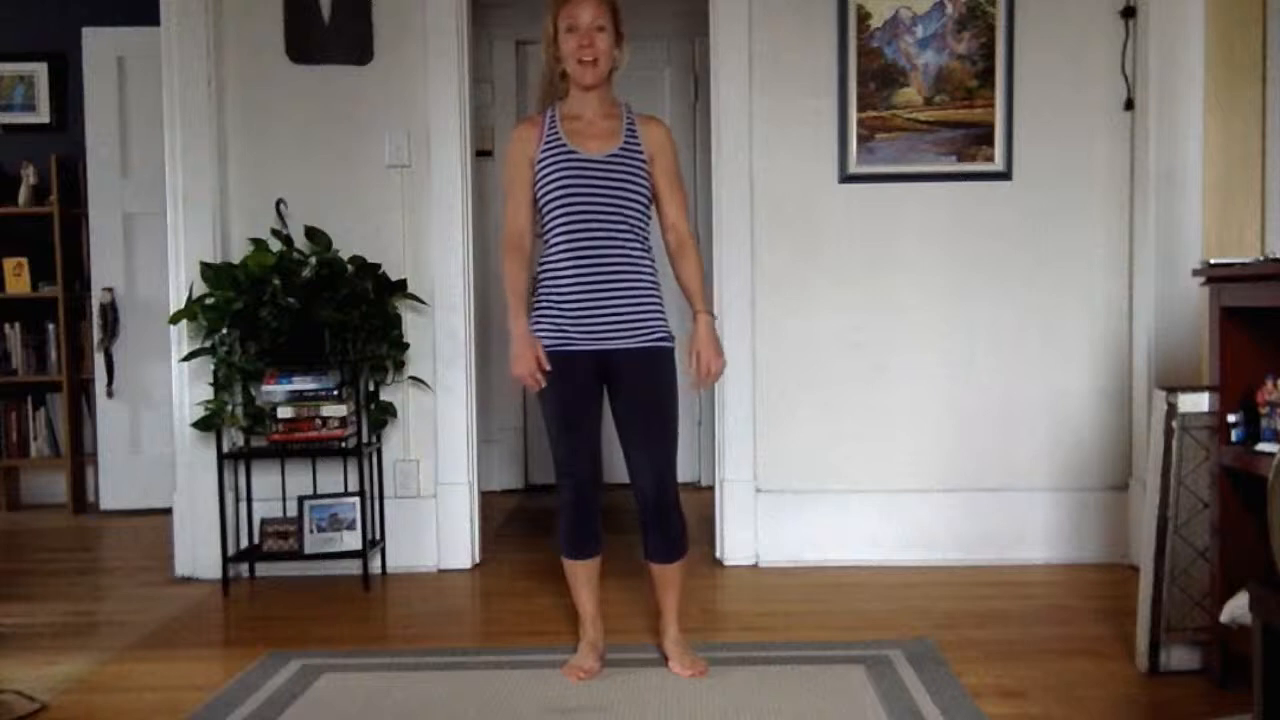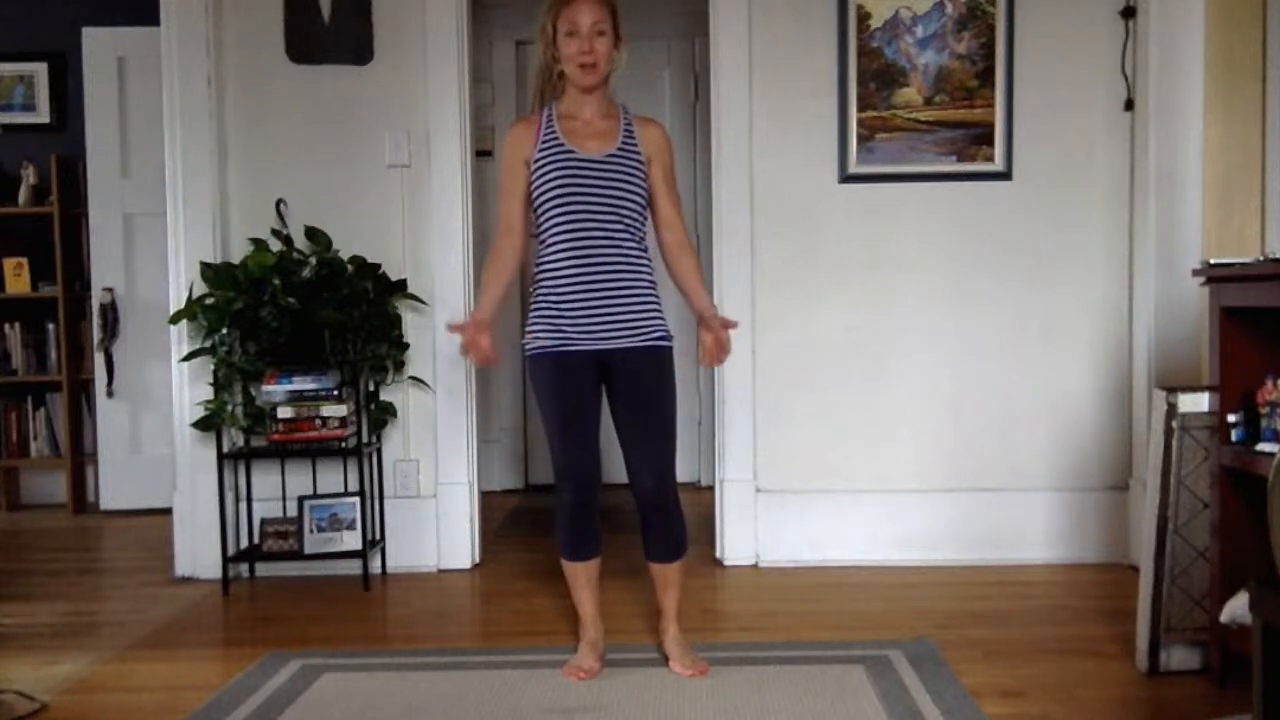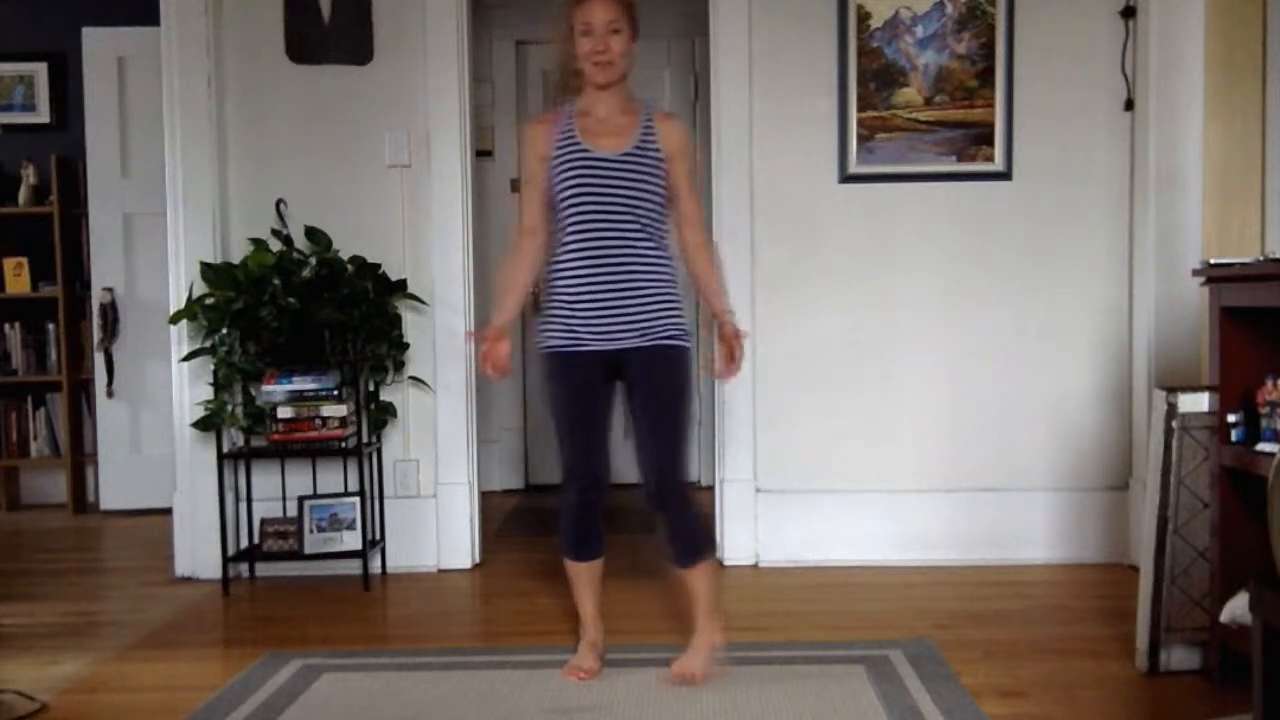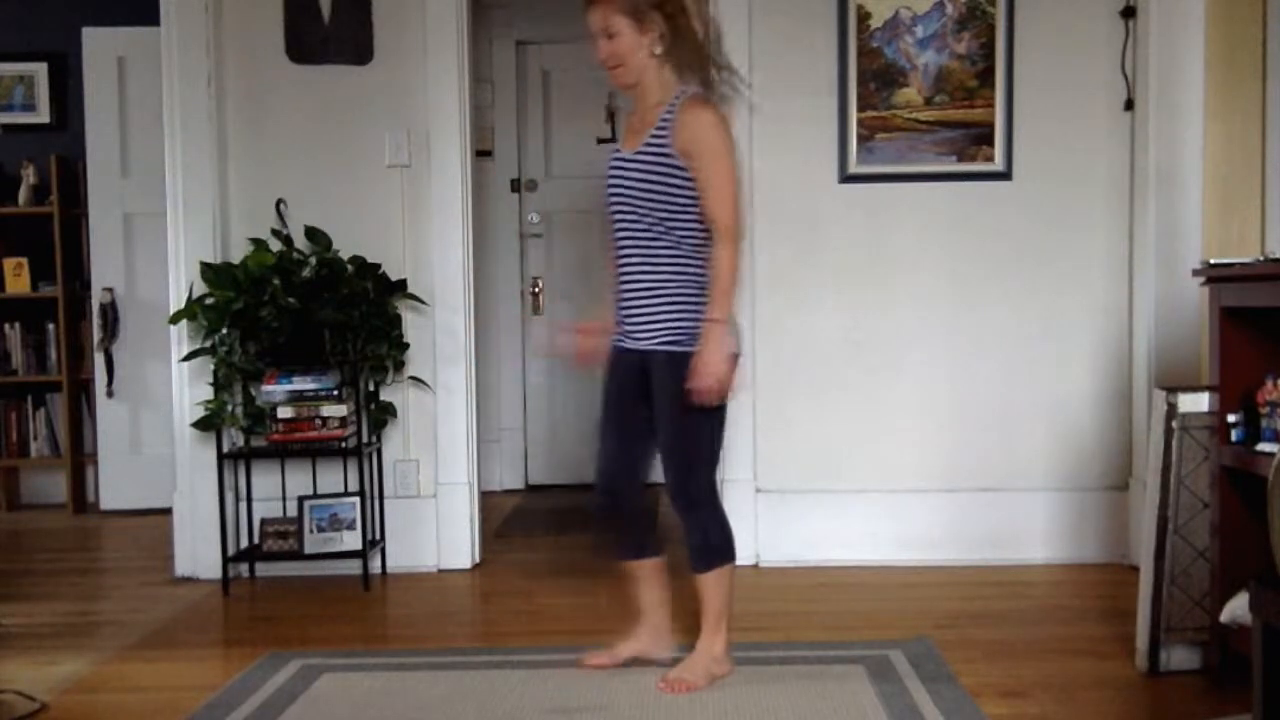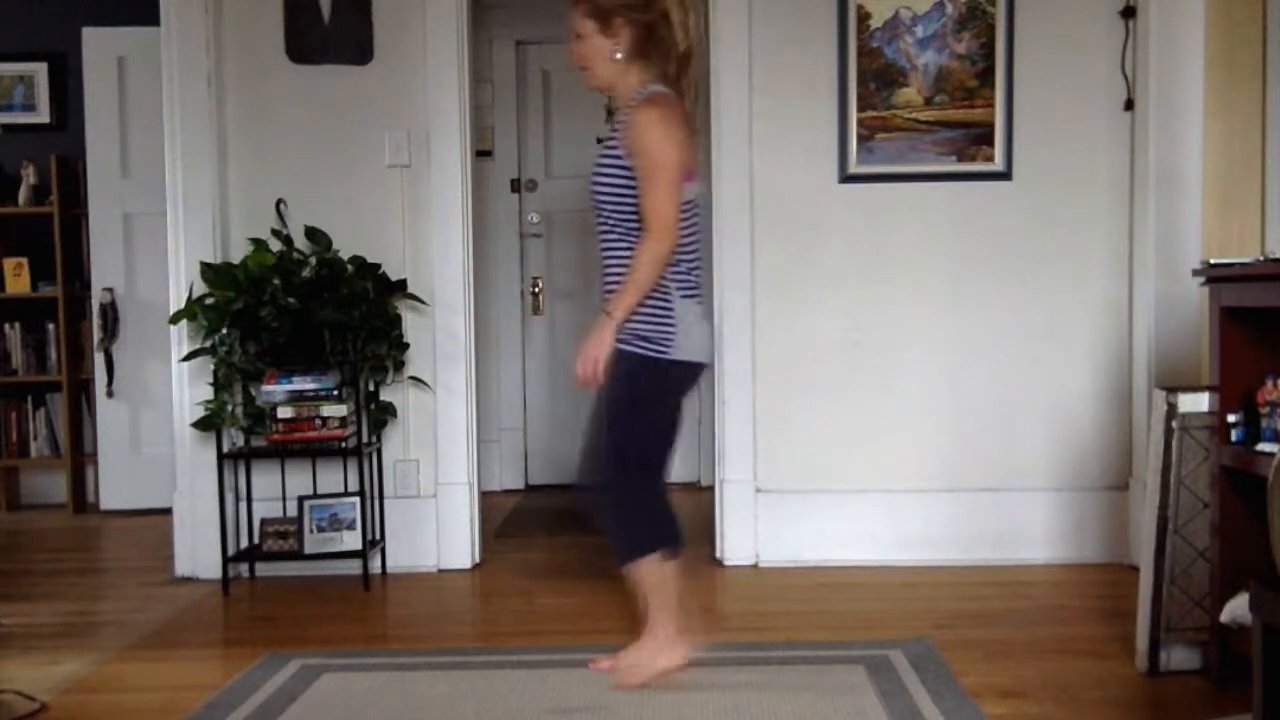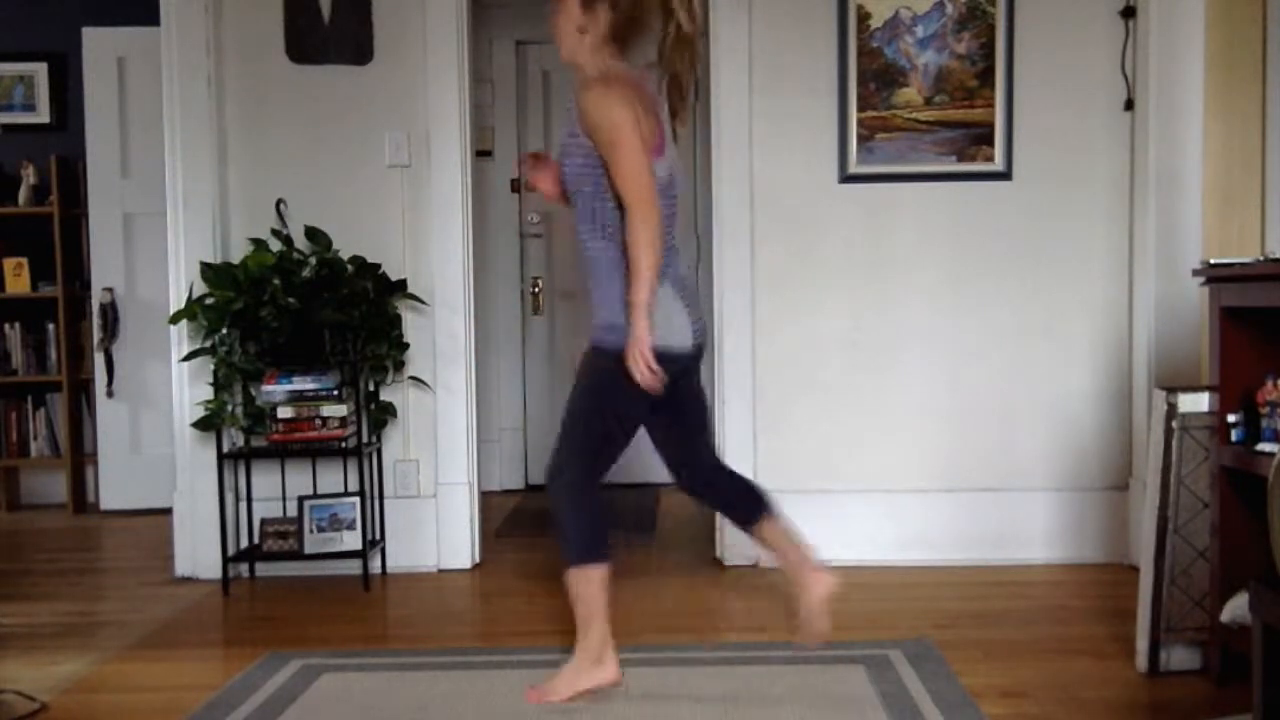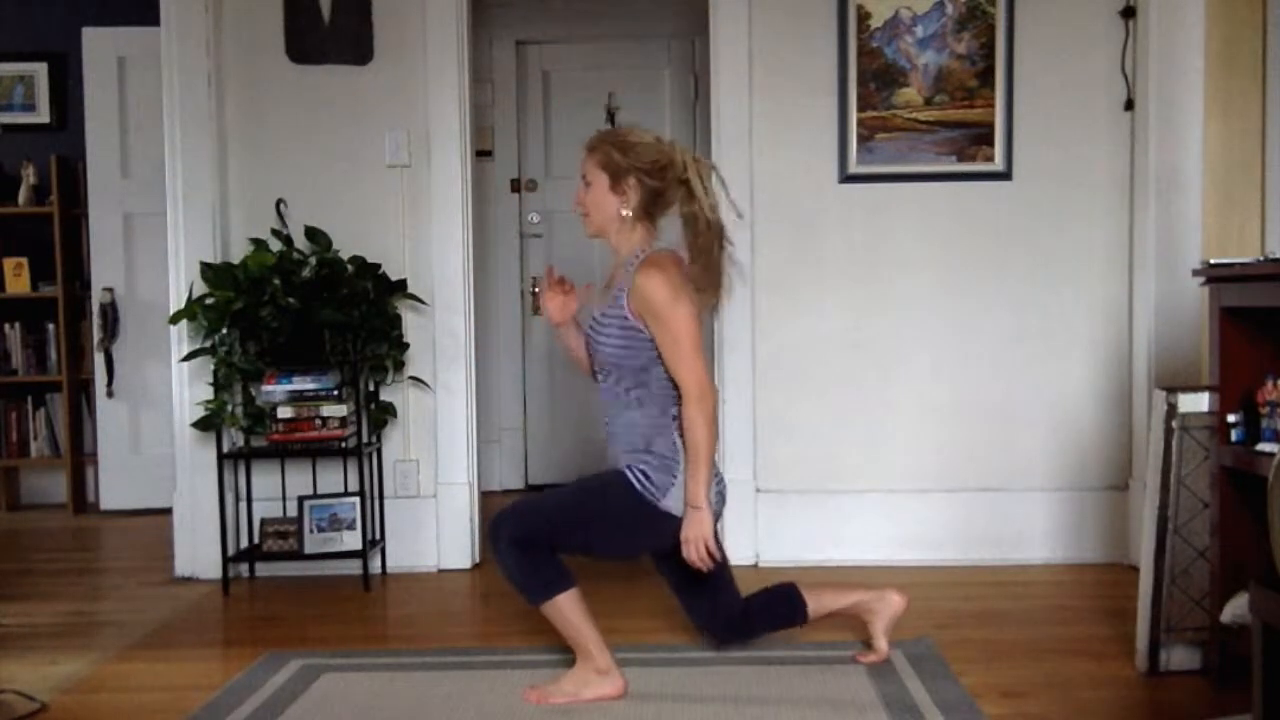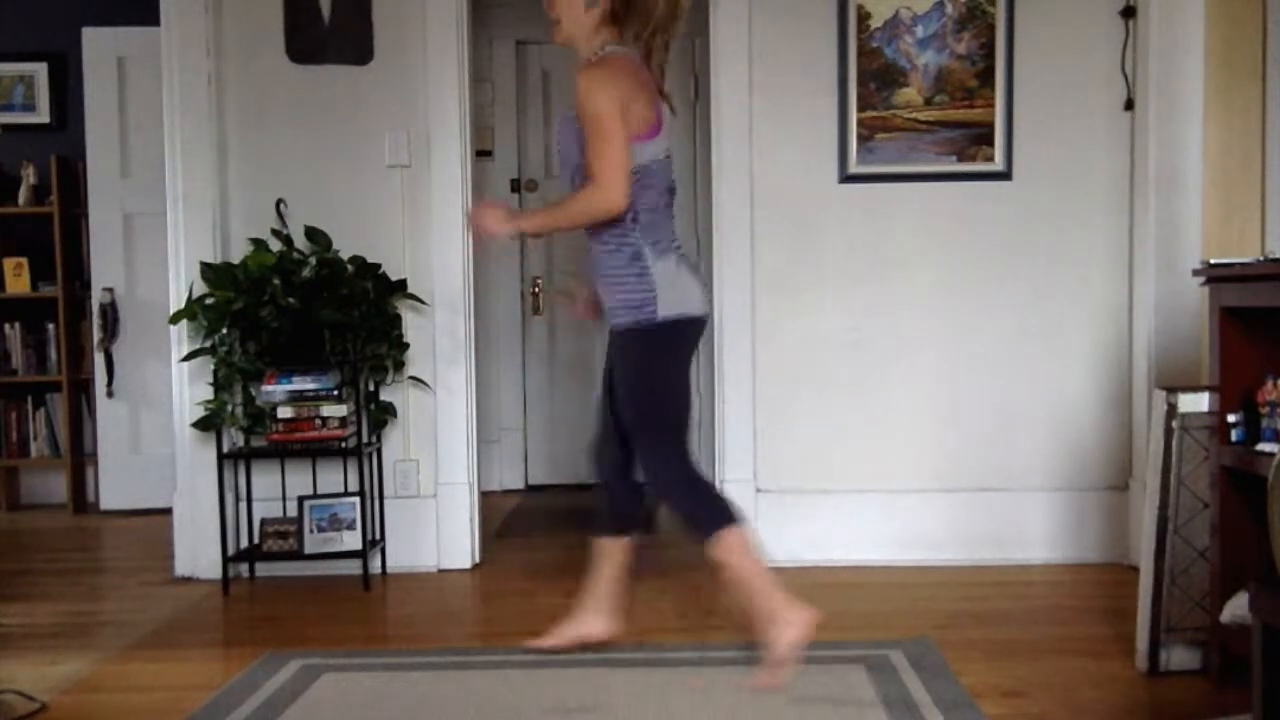
dt=0.5s
person 1, frame 1
left shoulder: (651, 134)
right shoulder: (530, 136)
left elbow: (679, 233)
right elbow: (517, 240)
left wrist: (703, 319)
right wrist: (519, 327)
left hip: (640, 335)
right hip: (563, 336)
left knee: (656, 483)
right knee: (577, 483)
left ankle: (671, 630)
right ankle: (590, 633)
person 1, frame 2
left shoulder: (648, 136)
right shoulder: (526, 138)
left elbow: (673, 236)
right elbow: (509, 238)
left wrist: (706, 314)
right wrist: (482, 318)
left hip: (639, 335)
right hip: (559, 338)
left knee: (655, 483)
right knee: (576, 483)
left ankle: (671, 629)
right ankle: (590, 633)
person 1, frame 3
left shoulder: (667, 132)
right shoulder: (545, 133)
left elbow: (692, 234)
right elbow: (532, 237)
left wrist: (722, 318)
right wrist: (501, 323)
left hip: (654, 332)
right hip: (574, 336)
left knee: (666, 482)
right knee: (582, 483)
left ankle: (707, 630)
right ankle: (590, 633)
person 1, frame 4
left shoulder: (695, 116)
right shoulder: (636, 122)
left elbow: (725, 234)
left wrist: (718, 332)
right wrist: (609, 319)
left hip: (687, 336)
right hip: (640, 339)
left knee: (690, 486)
right knee: (615, 479)
left ankle: (714, 645)
right ankle: (651, 627)
person 1, frame 5
left shoulder: (651, 115)
right shoulder: (645, 113)
left elbow: (661, 235)
left wrist: (607, 324)
left hip: (660, 336)
right hip: (651, 336)
left knee: (607, 478)
right knee: (632, 482)
left ankle: (668, 635)
right ankle: (659, 634)
person 1, frame 6
left shoulder: (603, 94)
right shoulder: (637, 93)
left elbow: (644, 211)
left wrist: (638, 325)
right wrist: (560, 190)
left hip: (639, 326)
right hip: (671, 322)
left knee: (571, 478)
right knee: (697, 469)
left ankle: (595, 653)
right ankle: (808, 573)
person 1, frame 7
left shoulder: (656, 277)
right shoulder: (629, 274)
left elbow: (698, 394)
right elbow: (613, 372)
left wrist: (698, 505)
right wrist: (565, 325)
left hip: (664, 487)
right hip: (656, 483)
left knee: (513, 533)
right knee: (727, 621)
left ankle: (596, 672)
right ankle: (872, 601)
person 1, frame 8
left shoulder: (600, 77)
right shoulder: (631, 76)
left elbow: (612, 194)
left wrist: (515, 222)
right wrist: (608, 282)
left hip: (653, 306)
right hip: (656, 301)
left knee: (667, 470)
right knee: (617, 457)
left ankle: (779, 611)
right ankle: (599, 610)
